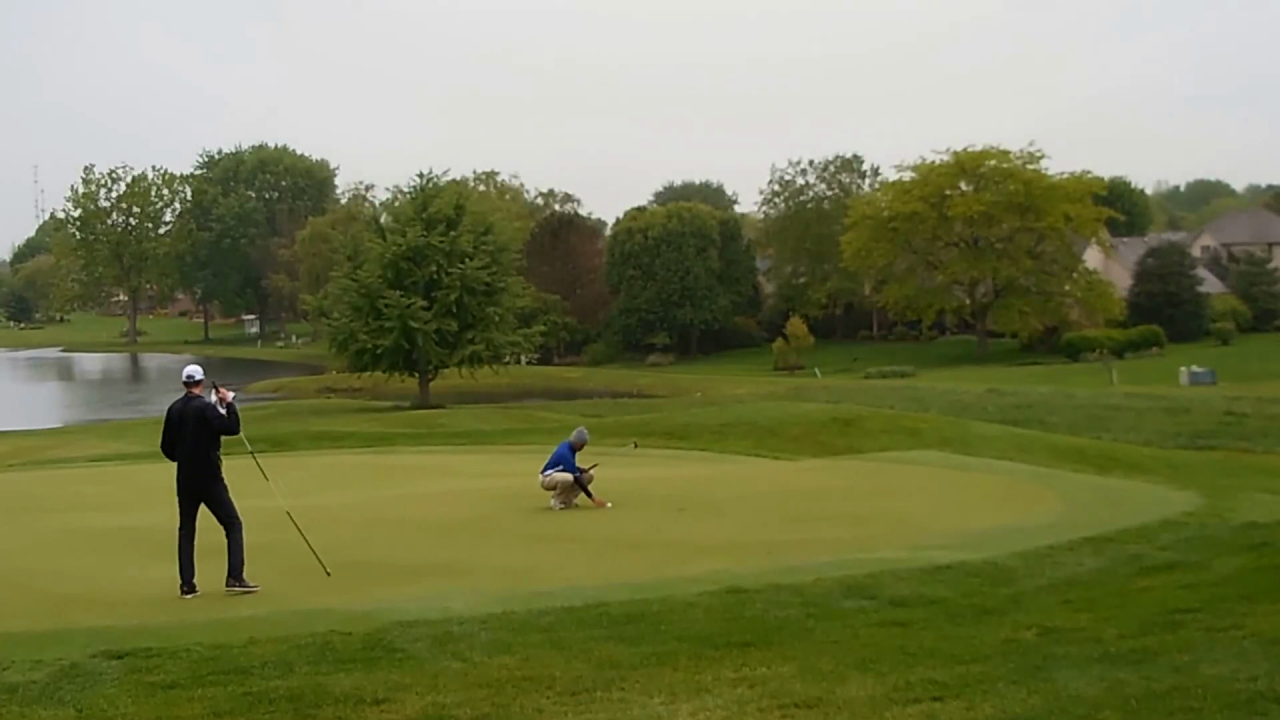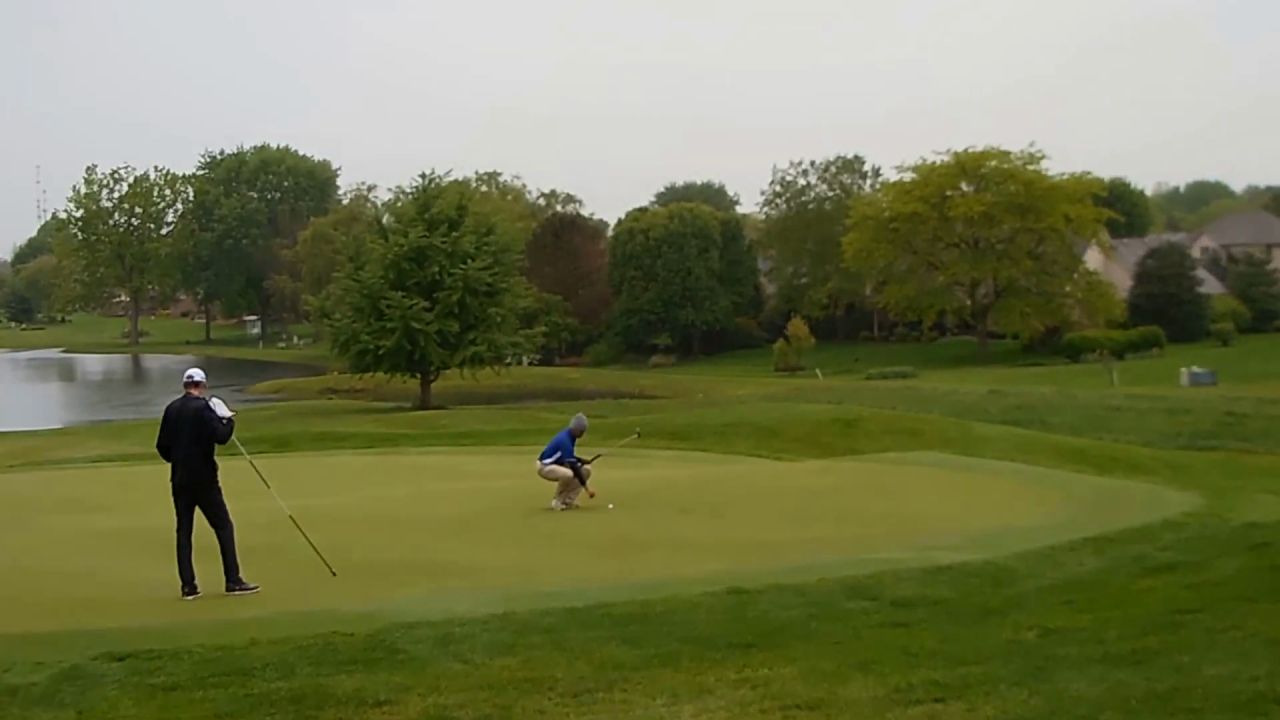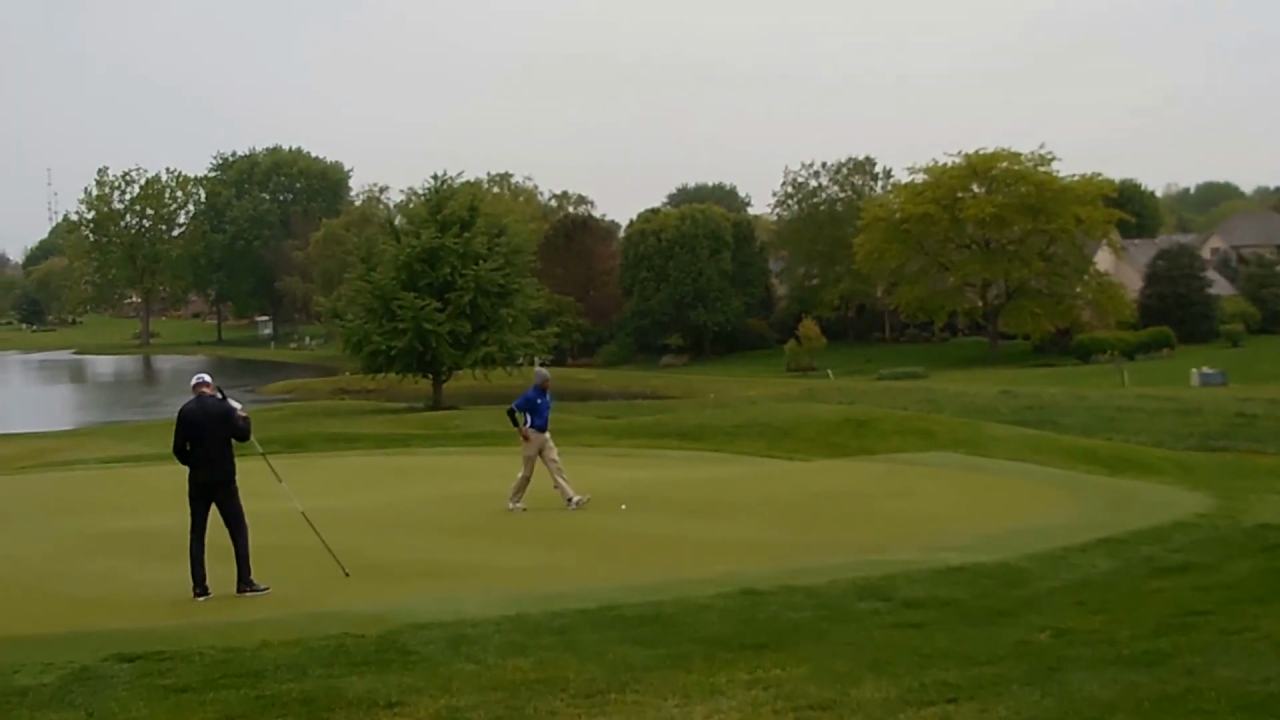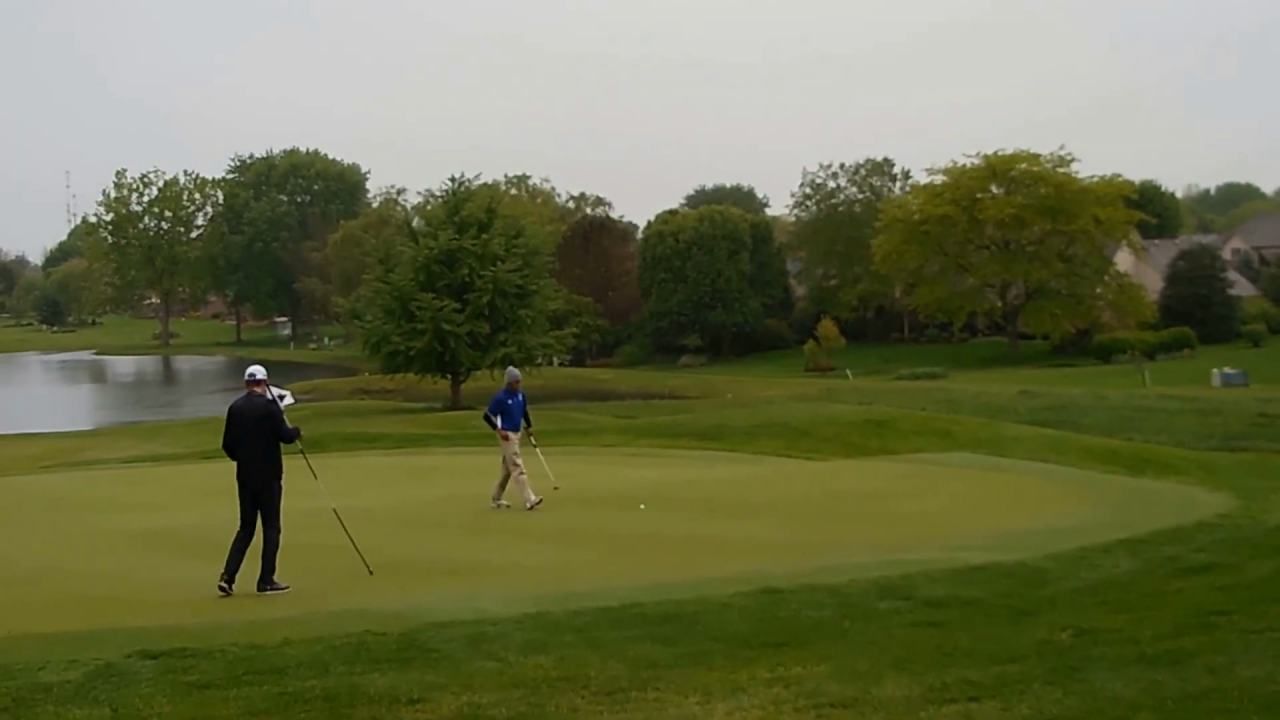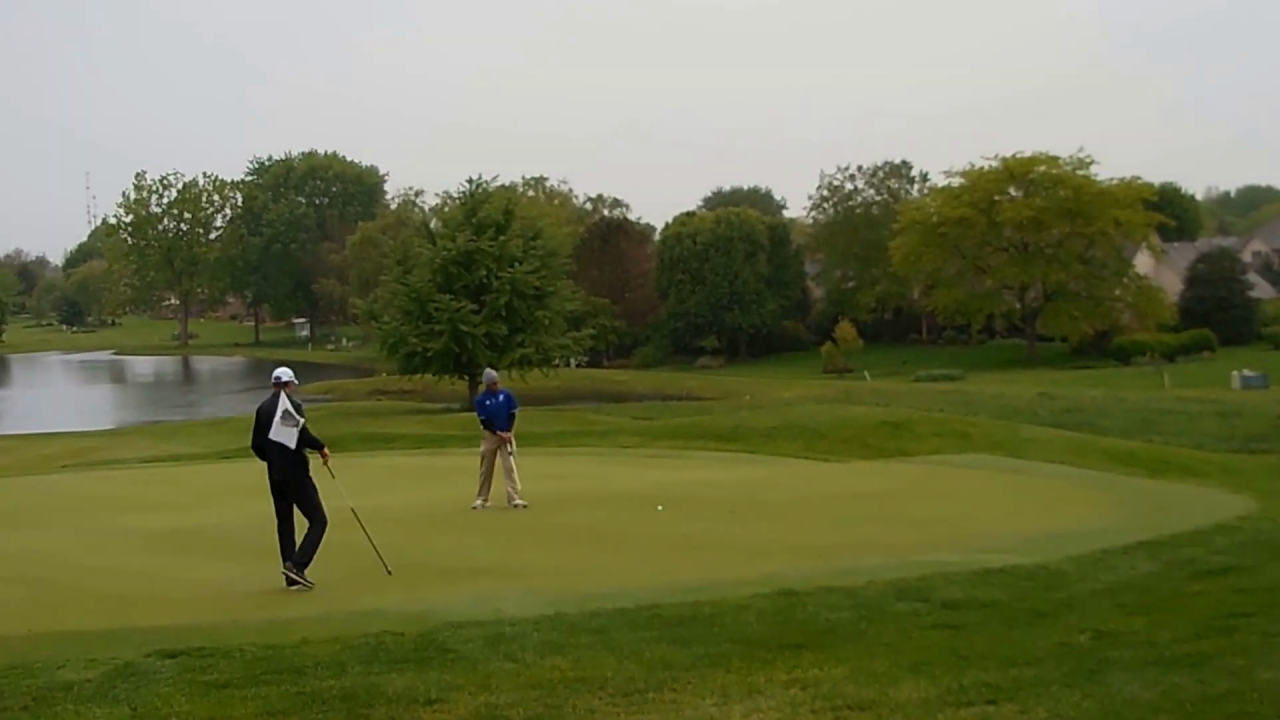
dt=0.7s
person 1, frame 1
left shoulder: (174, 409)
right shoulder: (205, 407)
left elbow: (166, 447)
right elbow: (233, 428)
right wrist: (228, 403)
left hip: (185, 479)
right hip: (209, 478)
left knee: (186, 530)
right knee: (232, 524)
left ankle: (187, 585)
right ankle: (235, 577)
person 1, frame 2
left shoulder: (172, 408)
right shoulder: (203, 408)
left elbow: (162, 445)
right elbow: (221, 437)
right wrist: (229, 420)
left hip: (180, 480)
right hip: (203, 479)
left knee: (183, 531)
right knee: (224, 527)
left ankle: (188, 586)
right ankle: (233, 581)
person 1, frame 3
left shoulder: (185, 411)
right shoulder: (222, 406)
left elbow: (179, 448)
right elbow: (242, 435)
right wrist: (243, 418)
left hip: (197, 479)
right hip: (222, 478)
left knee: (197, 532)
right knee: (238, 528)
left ankle: (199, 587)
right ankle: (244, 582)
person 1, frame 4
left shoulder: (235, 407)
right shoulder: (269, 405)
left elbow: (227, 444)
right elbow: (284, 436)
right wrist: (296, 431)
left hip: (245, 475)
right hip: (268, 474)
left knee: (245, 527)
right knee: (271, 527)
left ankle: (228, 576)
right ankle: (265, 580)
person 1, frame 5
left shoulder: (263, 408)
right shoulder: (291, 405)
left elbow: (256, 444)
right elbow: (301, 434)
right wrist: (321, 447)
left hip: (275, 475)
right hip: (295, 473)
left knee: (285, 523)
right knee: (318, 520)
left ankle: (293, 573)
right ankle: (295, 565)
